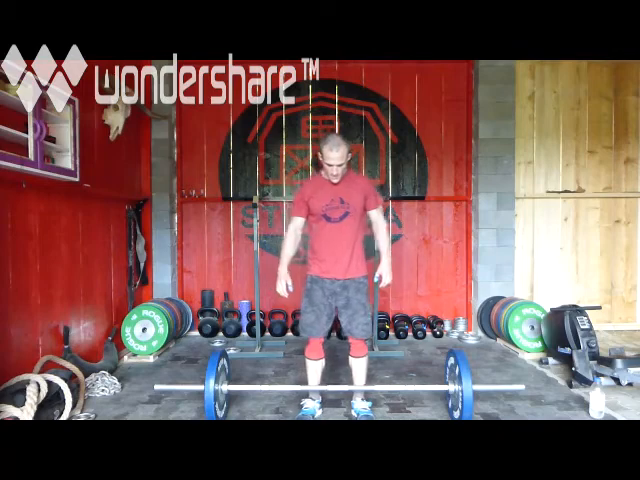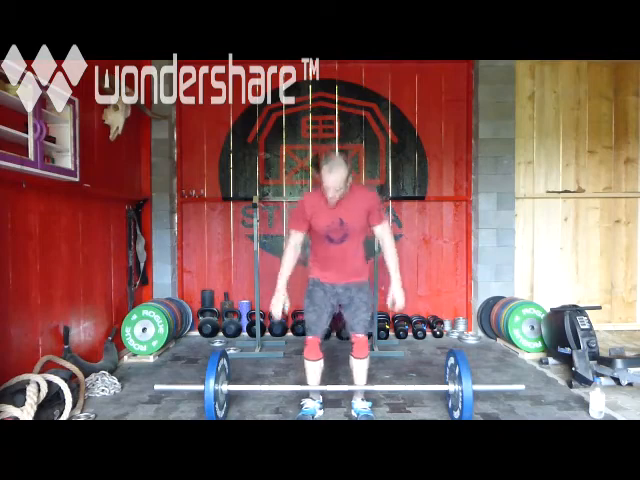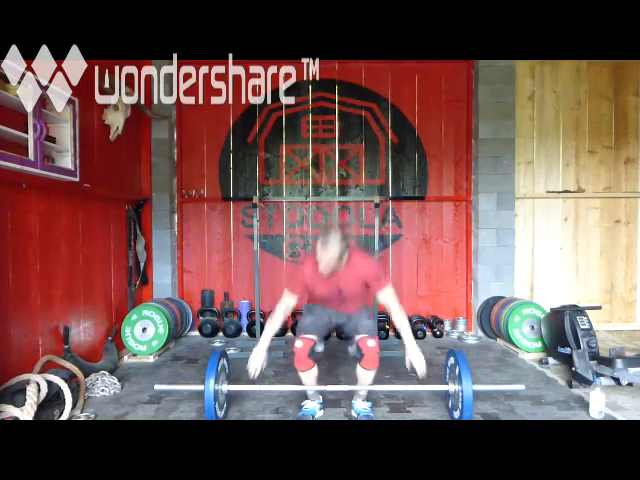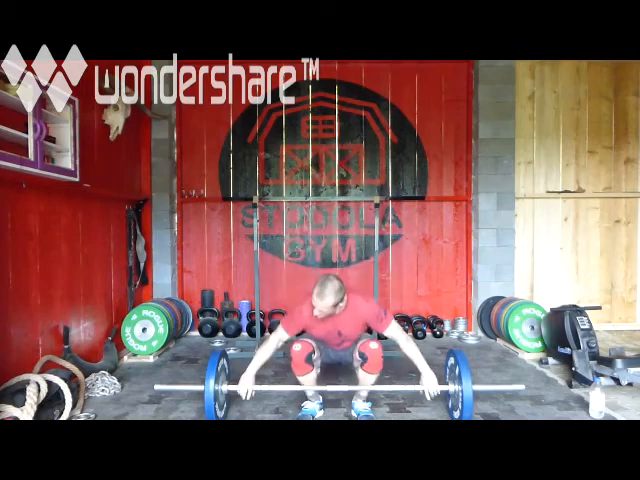
dt=0.3s
person 1, frame 1
left shoulder: (363, 185)
right shoulder: (308, 188)
left elbow: (379, 223)
right elbow: (294, 231)
left wrist: (385, 261)
right wrist: (282, 269)
left hip: (355, 278)
right hip: (318, 278)
left knee: (357, 339)
right knee: (314, 339)
left ankle: (359, 400)
right ankle: (313, 399)
person 1, frame 2
left shoulder: (367, 199)
right shoulder: (308, 203)
left elbow: (385, 238)
right elbow: (293, 245)
left wrist: (396, 282)
right wrist: (280, 288)
left hip: (356, 281)
right hip: (320, 281)
left knee: (360, 338)
right knee: (313, 339)
left ankle: (359, 400)
right ankle: (313, 400)
person 1, frame 3
left shoulder: (365, 265)
right shoulder: (309, 269)
left elbow: (392, 304)
right elbow: (284, 306)
left wrist: (411, 346)
right wrist: (261, 347)
left hip: (357, 311)
right hip: (320, 310)
left knee: (370, 347)
right knee: (301, 346)
left ankle: (361, 401)
right ankle: (312, 400)
person 1, frame 4
left shoulder: (364, 307)
right shoulder: (306, 310)
left elbow: (400, 336)
right elbow: (276, 338)
left wrist: (425, 372)
right wrist: (250, 372)
left hip: (352, 346)
right hip: (321, 346)
left knee: (373, 349)
right knee: (299, 349)
left ankle: (360, 400)
right ankle: (313, 400)
